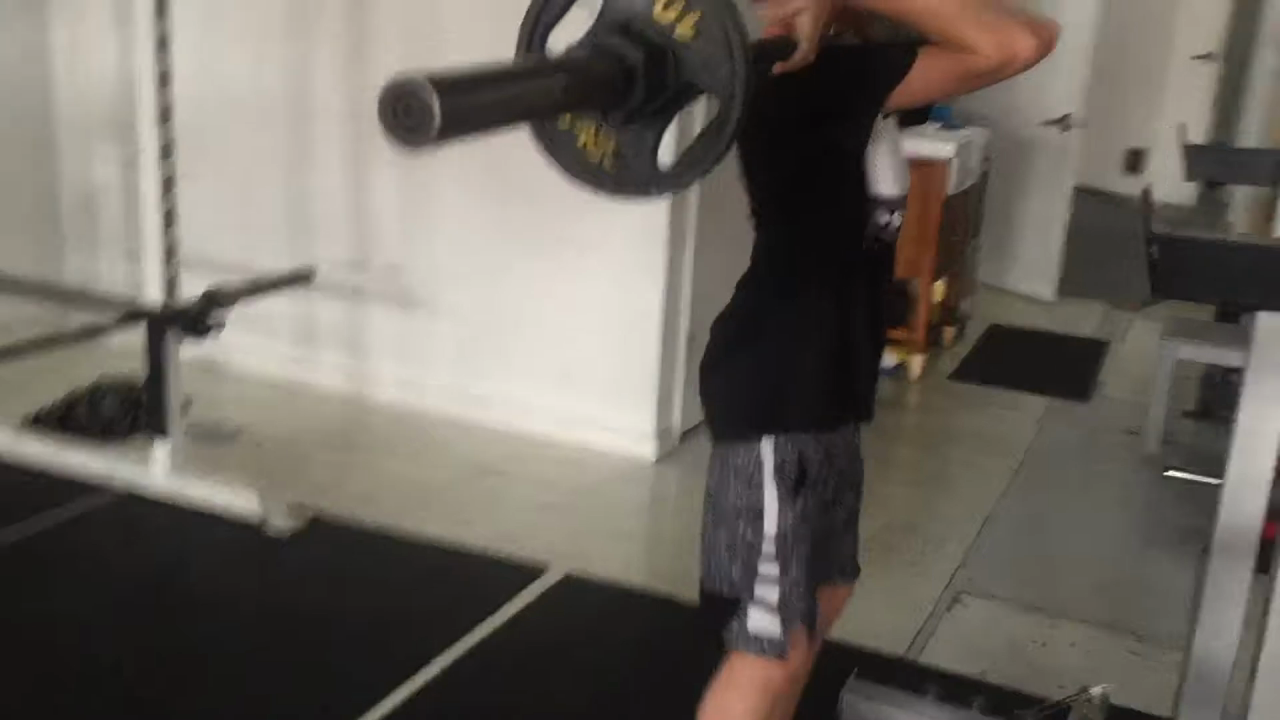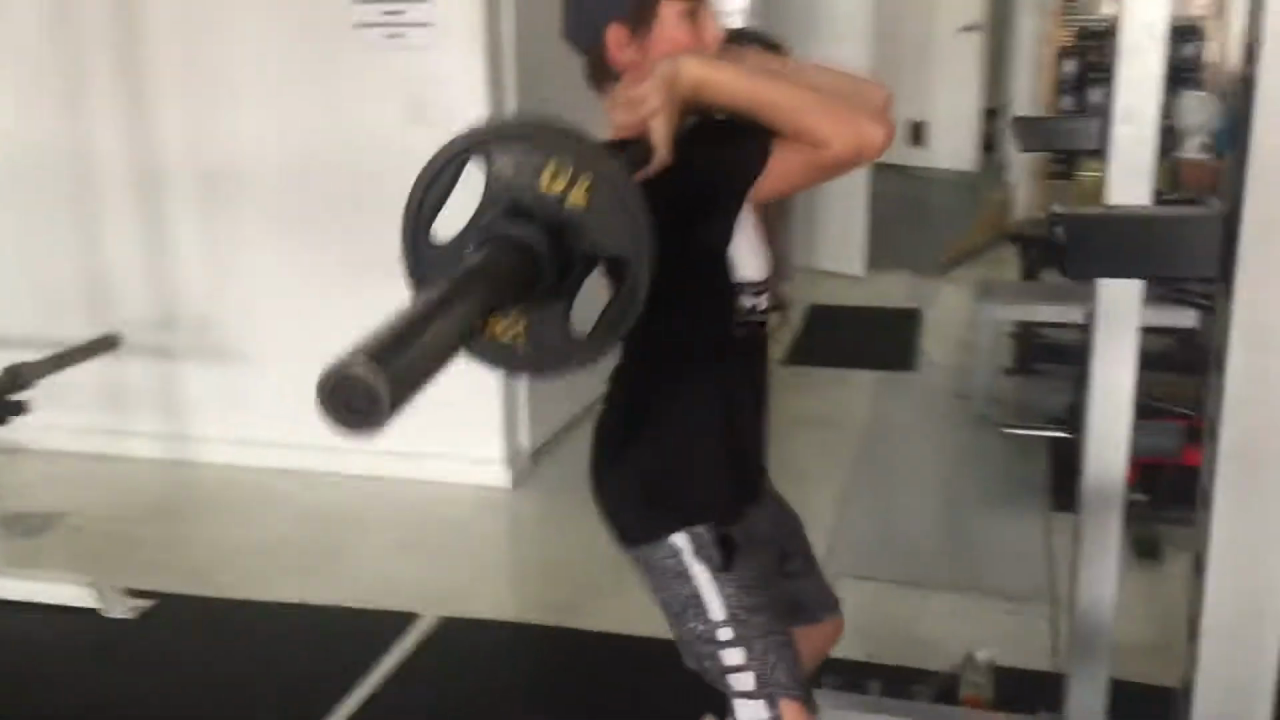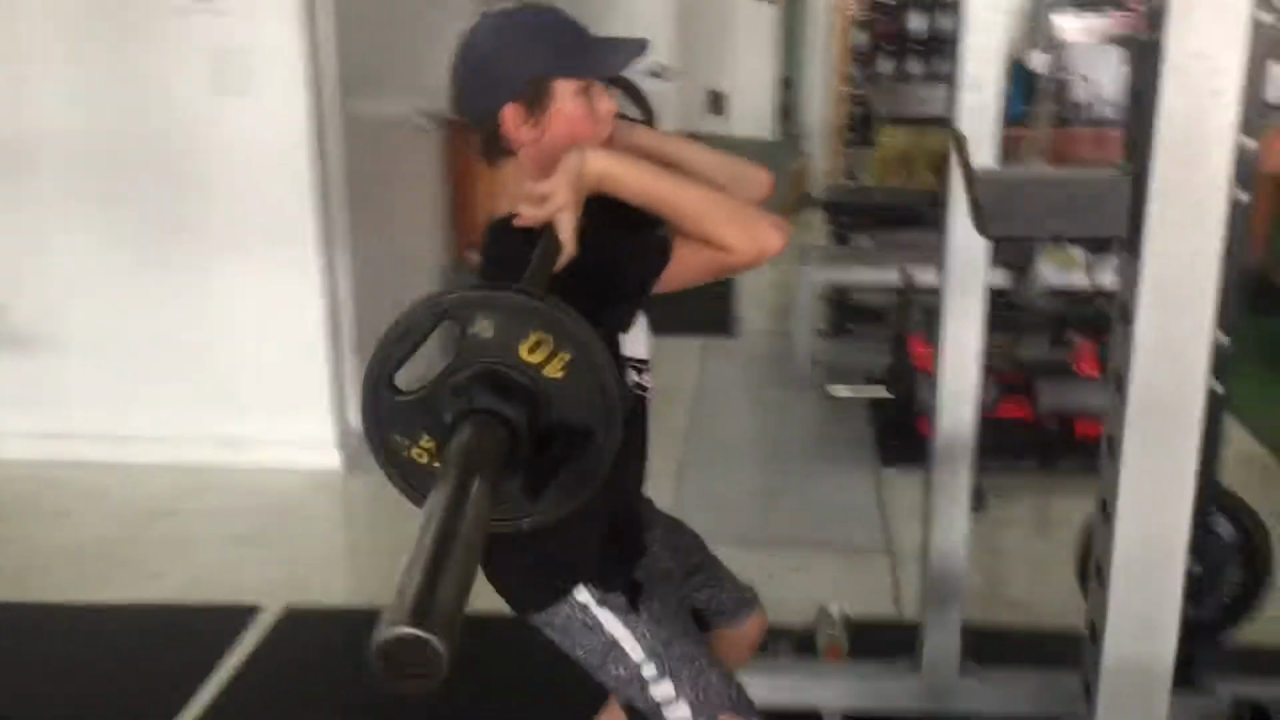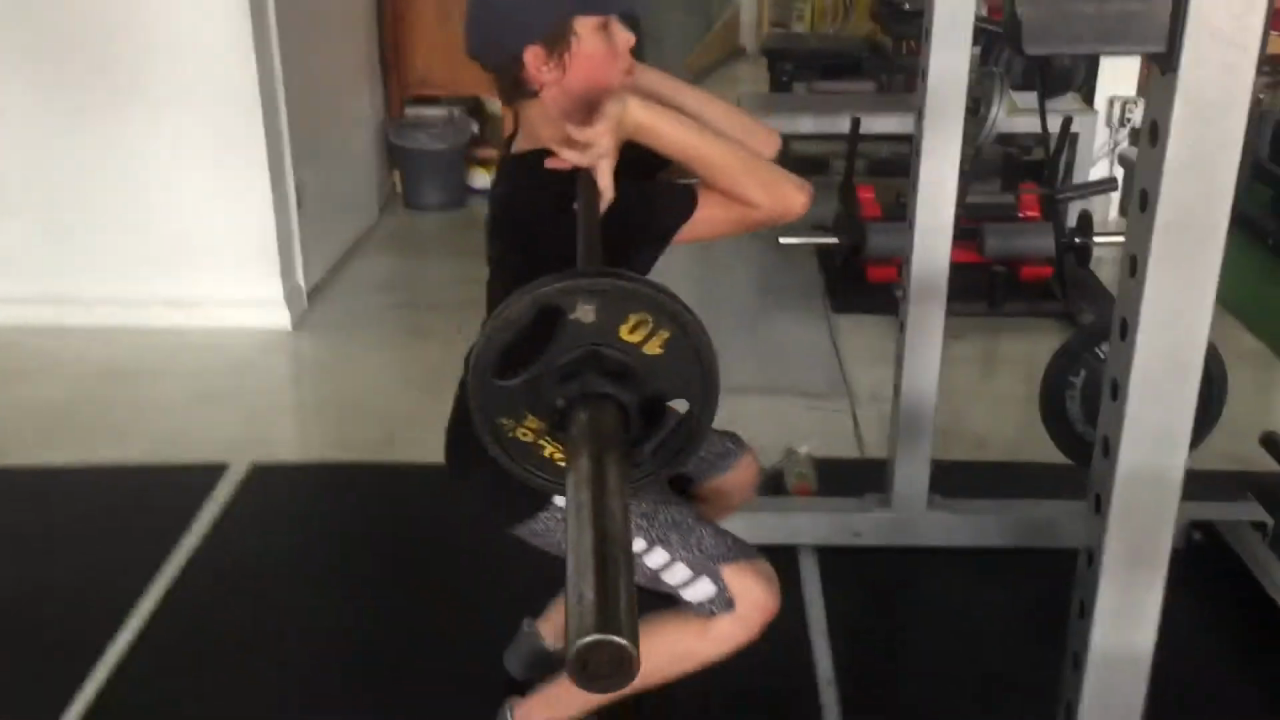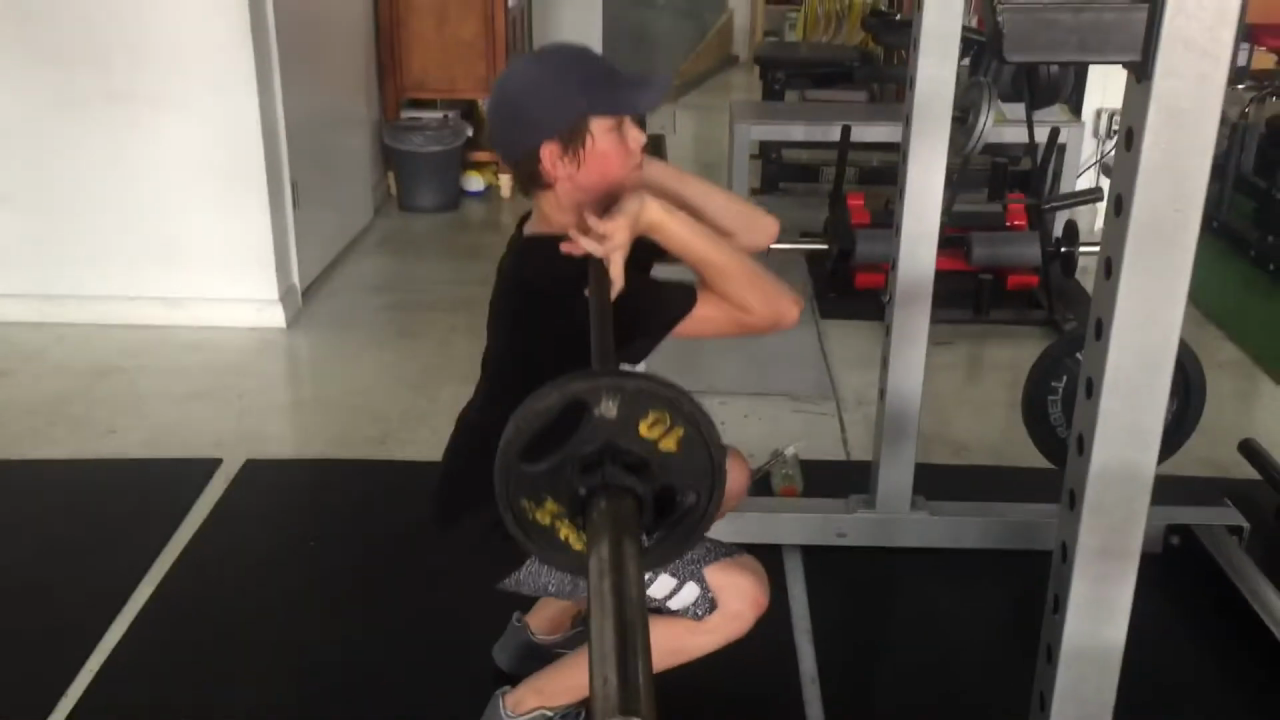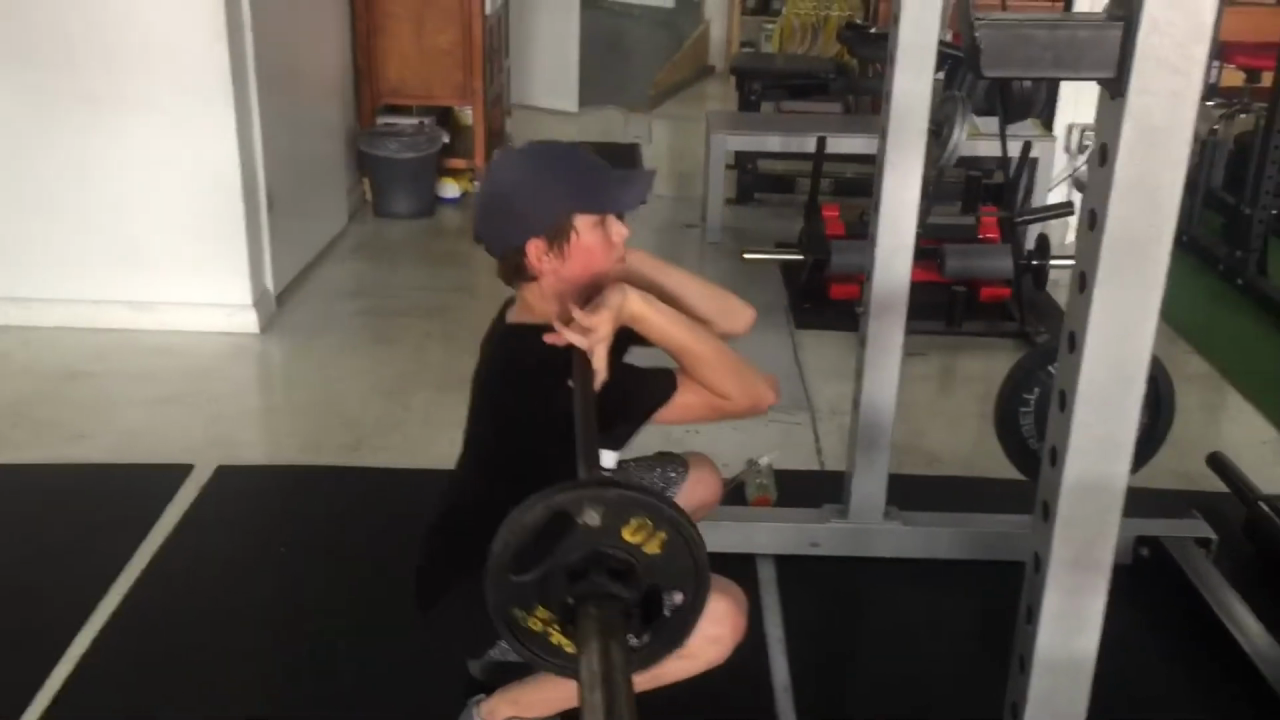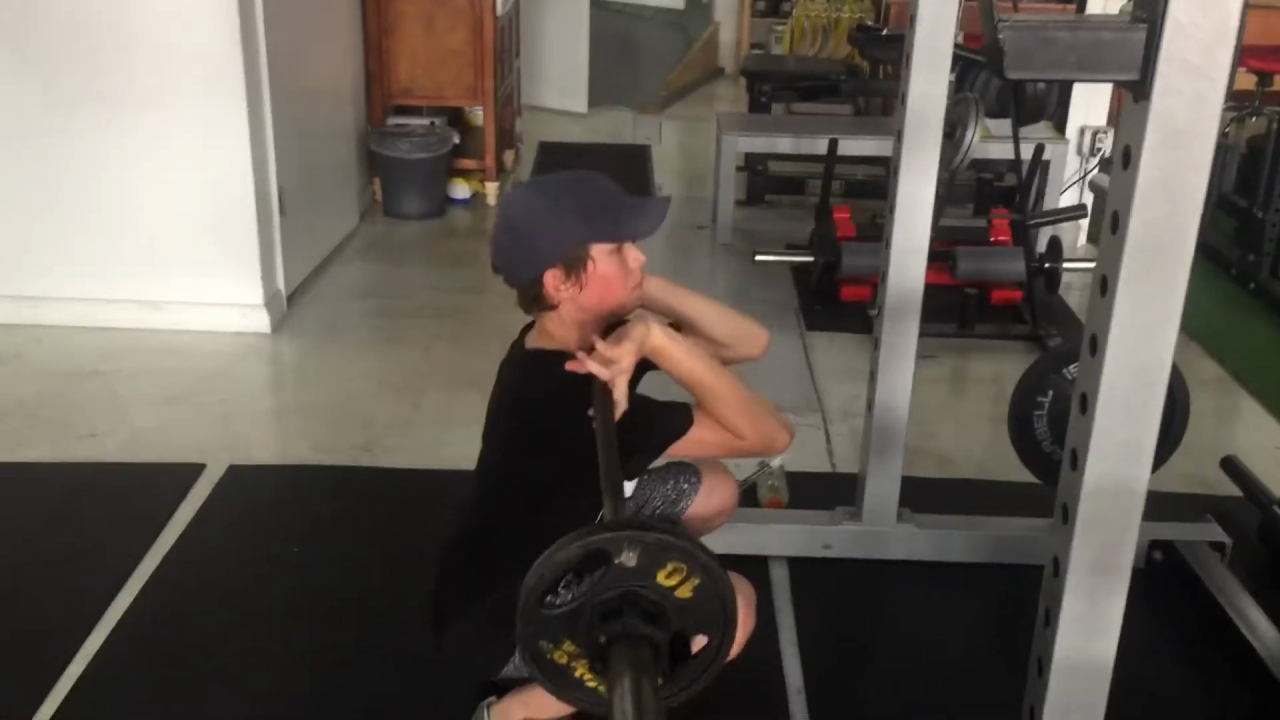
dt=0.4s
person 1, frame 1
left shoulder: (838, 75)
right shoulder: (800, 80)
left hip: (821, 389)
right hip: (772, 395)
left knee: (820, 600)
right knee: (770, 645)
person 1, frame 2
left shoulder: (690, 148)
right shoulder: (658, 169)
left elbow: (861, 106)
right elbow: (863, 134)
left wrist: (717, 70)
right wrist: (695, 73)
left hip: (722, 465)
right hip: (674, 487)
left knee: (811, 630)
person 1, frame 3
left shoulder: (586, 222)
right shoulder: (548, 255)
left elbow: (752, 185)
right elbow: (759, 239)
left wrist: (620, 142)
right wrist: (602, 167)
left hip: (610, 513)
right hip: (563, 550)
left knee: (737, 625)
person 1, frame 4
left shoulder: (583, 145)
right shoulder: (554, 195)
left elbow: (761, 145)
right elbow: (784, 198)
left wrist: (635, 84)
right wrist: (635, 115)
left knee: (733, 471)
right knee: (747, 597)
left ankle: (554, 631)
person 1, frame 5
left shoulder: (584, 228)
right shoulder: (562, 281)
left elbow: (758, 231)
right elbow: (775, 308)
left wrist: (646, 177)
right wrist: (650, 214)
right hip: (508, 518)
left knee: (722, 477)
right knee: (739, 593)
left ankle: (545, 626)
person 1, frame 6
left shoulder: (567, 310)
right shoulder: (545, 372)
left elbow: (735, 318)
right elbow: (752, 393)
left wrist: (626, 267)
right wrist: (633, 305)
left knee: (697, 481)
right knee: (718, 619)
person 1, frame 7
left shoulder: (584, 338)
right shoulder: (561, 399)
left elbow: (749, 341)
right elbow: (768, 434)
left wrist: (647, 296)
right wrist: (655, 339)
left hip: (539, 561)
right hip: (497, 618)
left knee: (713, 489)
right knee: (727, 610)
